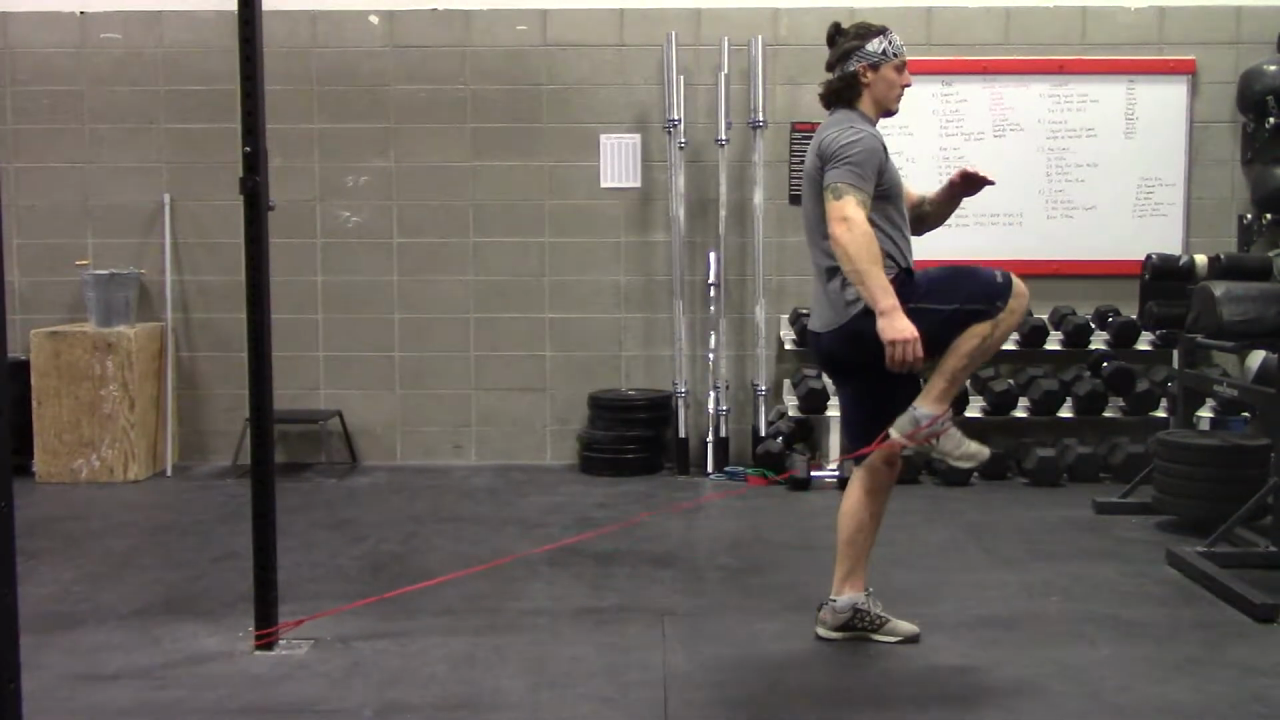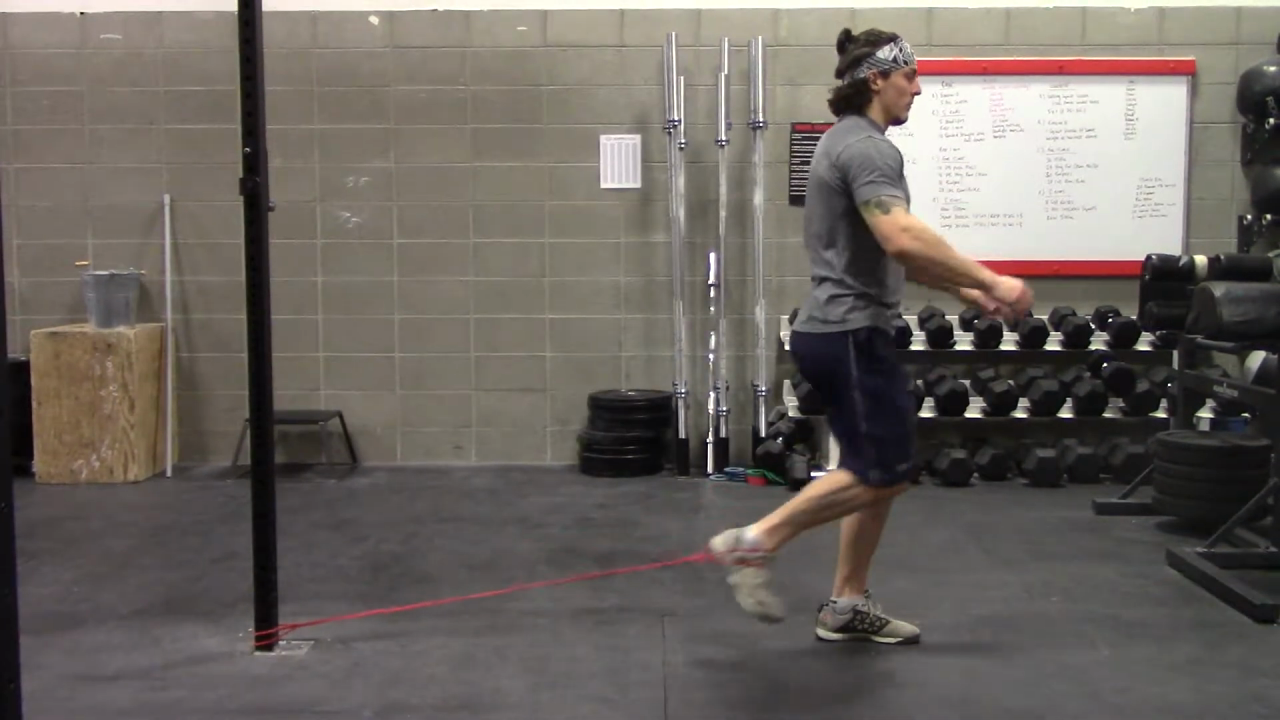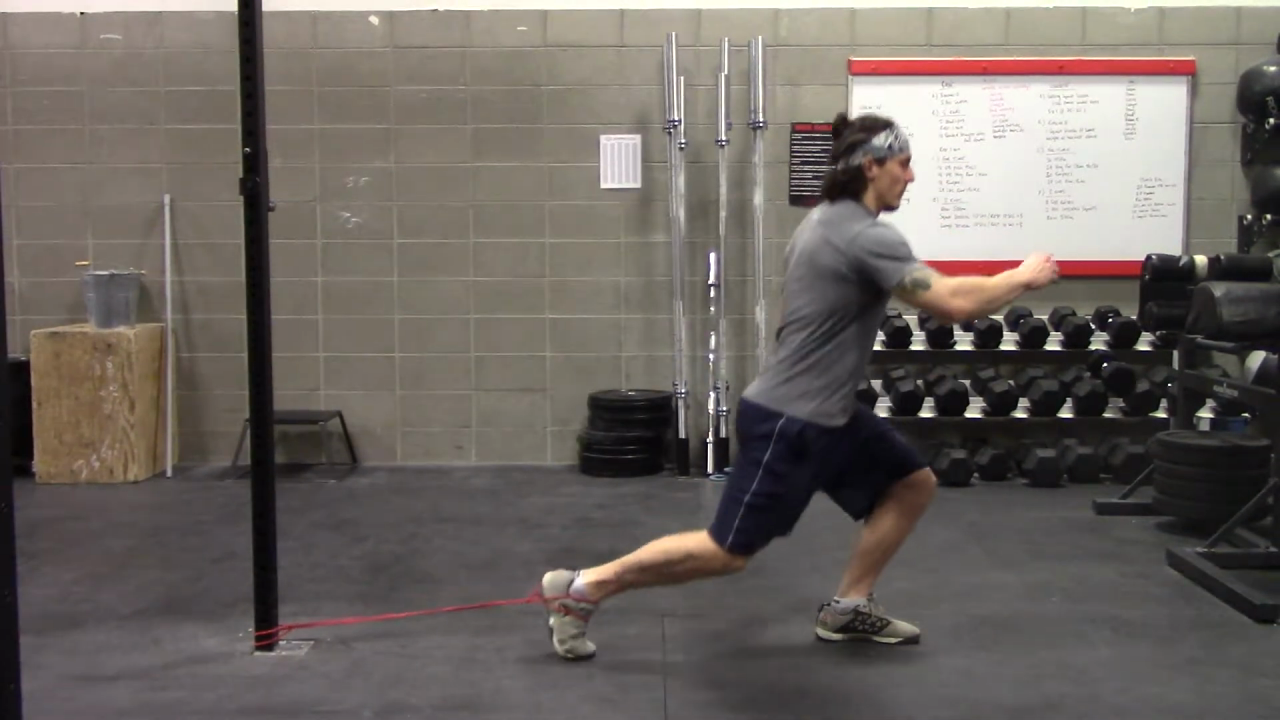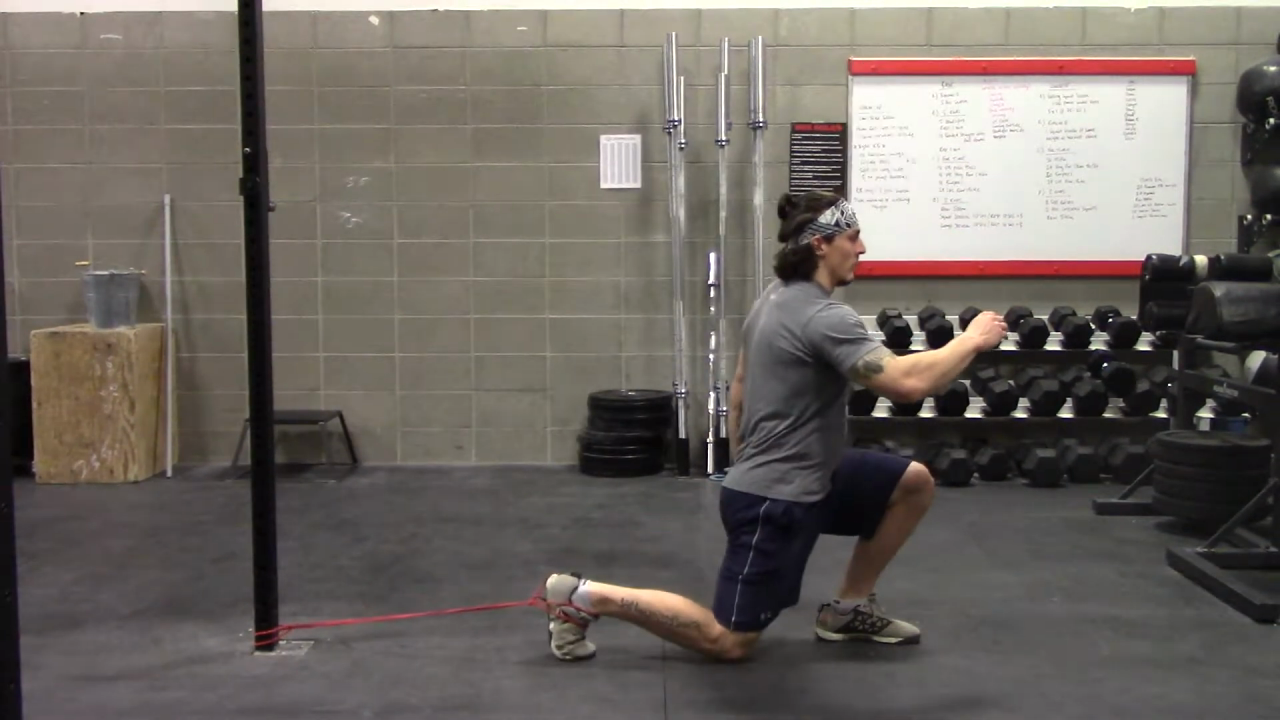
dt=0.4s
person 1, frame 1
left shoulder: (850, 138)
right shoulder: (853, 136)
left elbow: (908, 217)
right elbow: (847, 228)
left wrist: (951, 191)
right wrist: (890, 311)
left hip: (847, 327)
right hip: (868, 317)
left knee: (877, 465)
right knee: (1007, 295)
left ankle: (845, 604)
right ankle: (924, 418)
person 1, frame 2
left shoulder: (853, 141)
right shoulder: (865, 147)
left elbow: (887, 249)
right elbow: (902, 239)
left wrist: (962, 287)
right wrist: (989, 279)
left hip: (852, 333)
right hip: (847, 336)
left knee: (885, 473)
right knee: (879, 474)
left ankle: (845, 607)
right ankle: (755, 543)
person 1, frame 3
left shoulder: (824, 222)
right shoulder: (867, 237)
right elbow: (953, 301)
right wrist: (1023, 276)
left hip: (824, 411)
right hip: (792, 423)
left knee: (914, 486)
right knee: (728, 552)
left ankle: (847, 608)
right ankle: (578, 589)
person 1, frame 4
left shoulder: (779, 298)
right shoulder: (822, 317)
left elbow: (740, 390)
right elbow: (908, 383)
left wrist: (743, 463)
right wrist: (971, 340)
left hip: (797, 479)
right hip: (777, 499)
left knee: (914, 484)
right knee: (729, 639)
left ankle: (849, 608)
right ankle: (582, 597)
